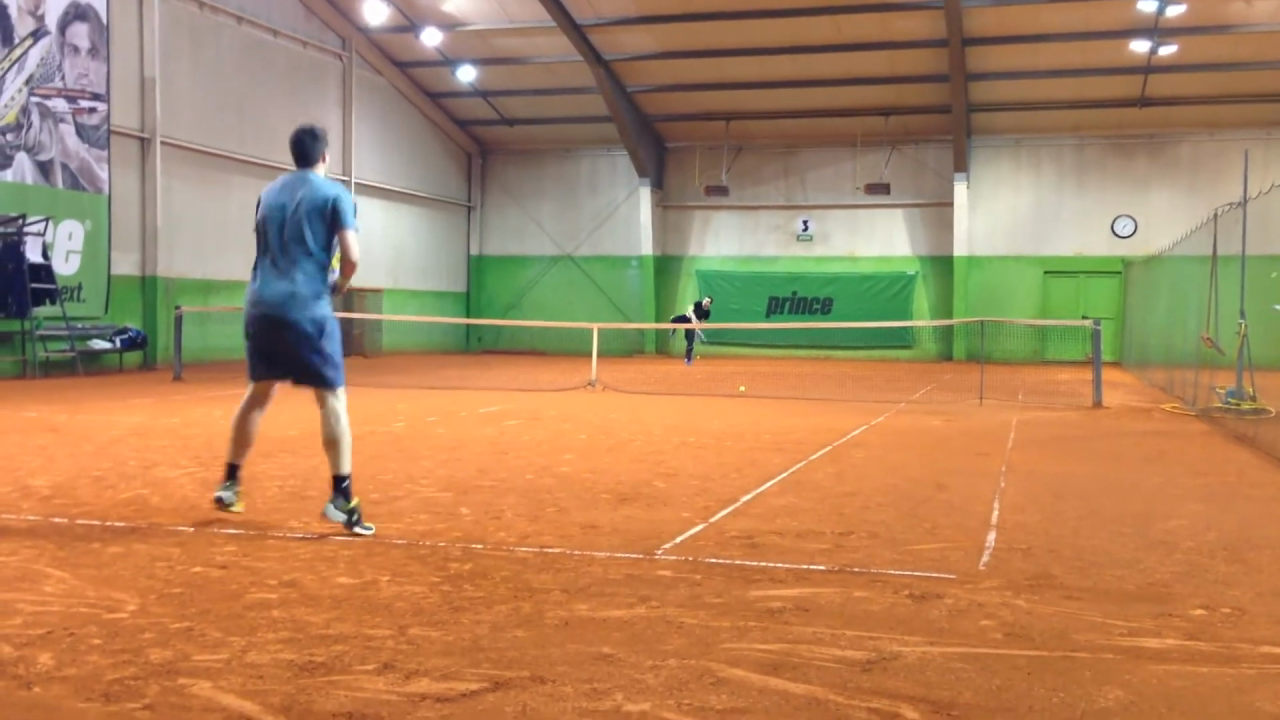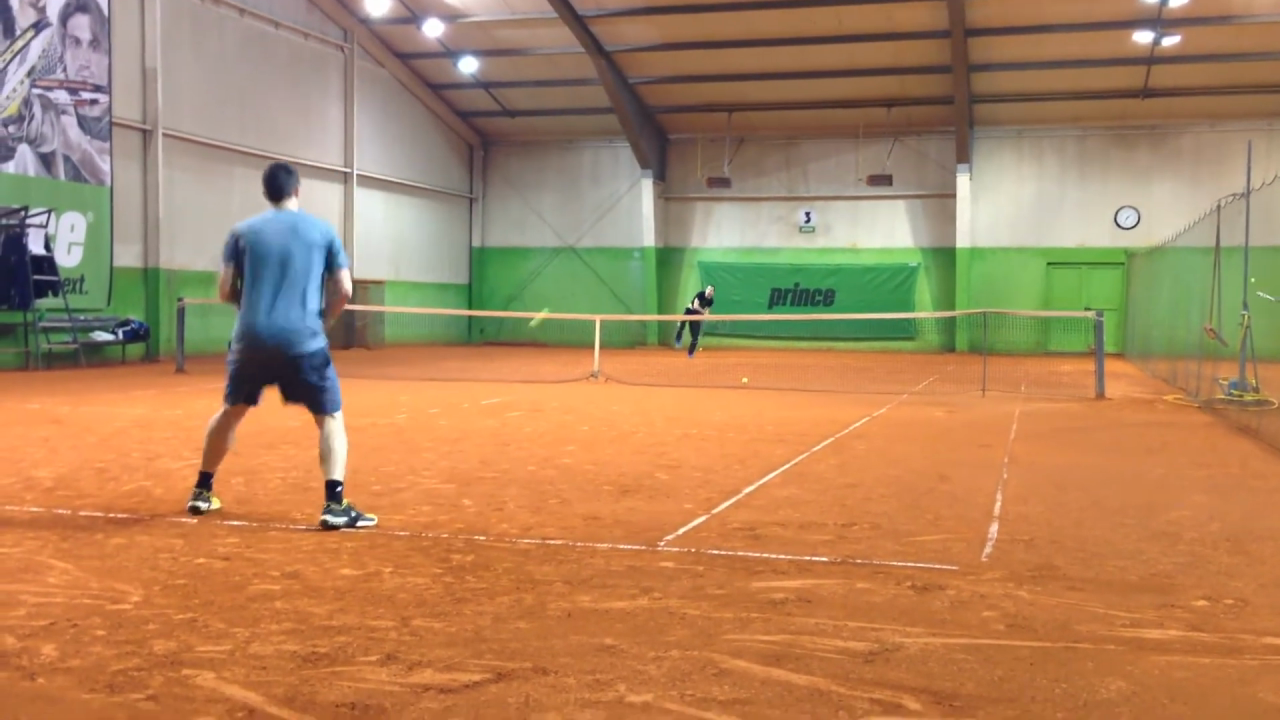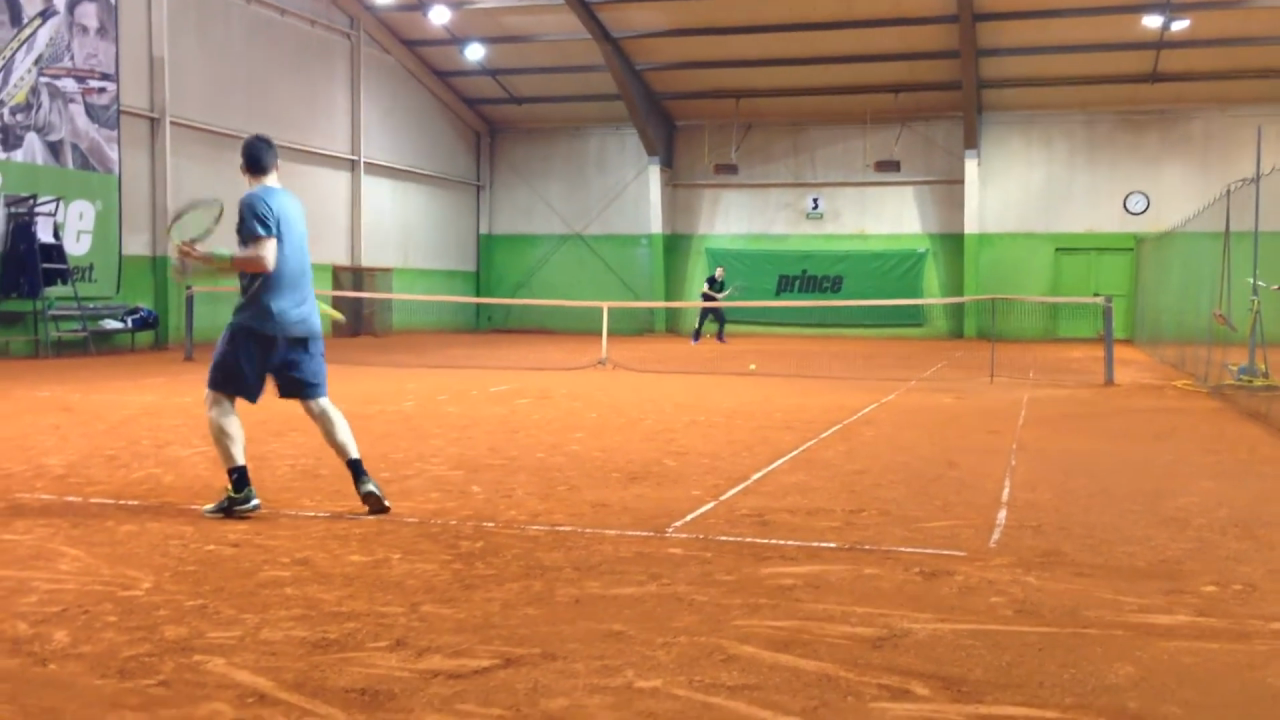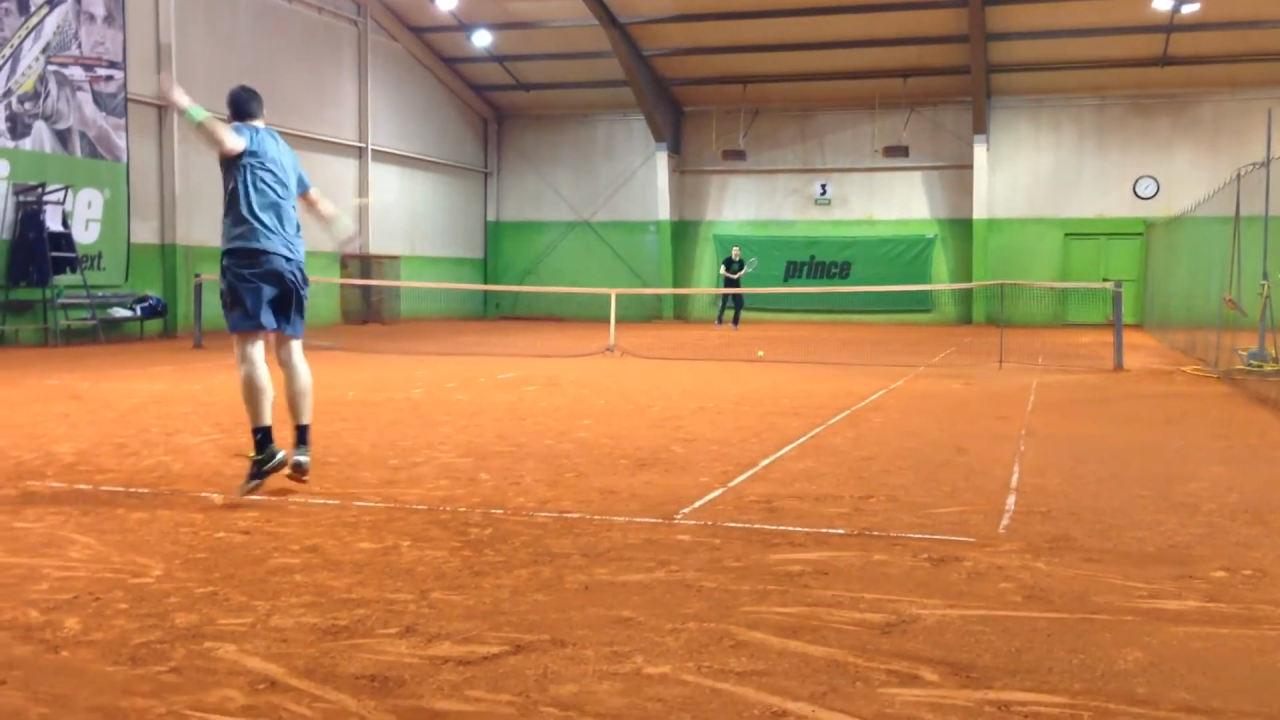
dt=0.3s
person 1, frame 1
left shoulder: (269, 194)
right shoulder: (333, 194)
right elbow: (351, 256)
right wrist: (338, 287)
left hip: (262, 306)
right hip: (307, 310)
left knee: (258, 395)
right knee: (332, 399)
left ankle: (230, 483)
right ankle: (341, 498)
person 1, frame 2
left shoulder: (246, 230)
right shoulder: (323, 230)
left elbow: (228, 291)
right elbow: (344, 290)
left hip: (254, 340)
right hip: (305, 343)
left knee: (232, 410)
right knee: (332, 421)
left ankle: (202, 491)
right ankle: (336, 504)
person 1, frame 3
left shoulder: (255, 201)
right shoulder: (292, 203)
left elbow: (263, 261)
left wrist: (213, 259)
left hip: (259, 321)
right hip: (303, 322)
left knee: (218, 401)
right knee: (319, 405)
left ankle: (241, 489)
right ankle: (363, 480)
person 1, frame 4
left shoulder: (243, 133)
right shoulder: (286, 150)
left elbow: (228, 142)
right elbow: (315, 199)
left wrist: (185, 106)
right wrist: (338, 223)
left hip: (250, 256)
right hip: (291, 258)
left knee: (250, 349)
right knee: (291, 352)
left ankle: (265, 444)
right ankle: (302, 446)
